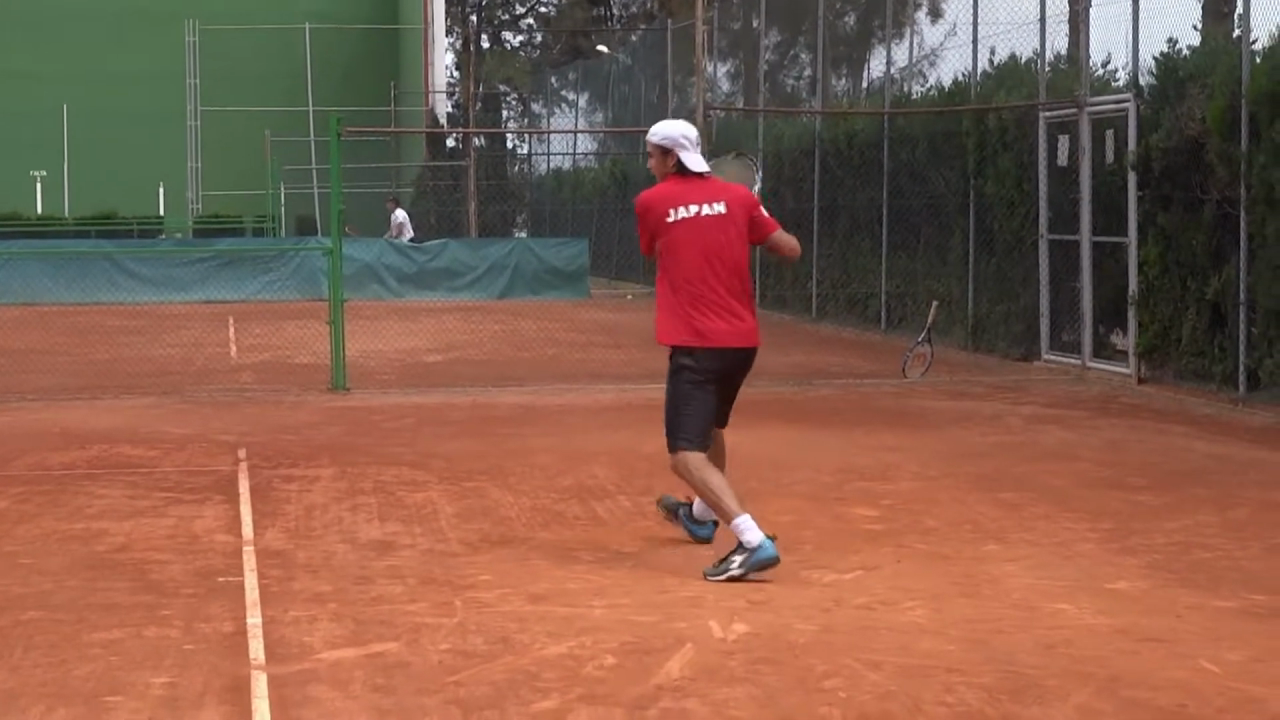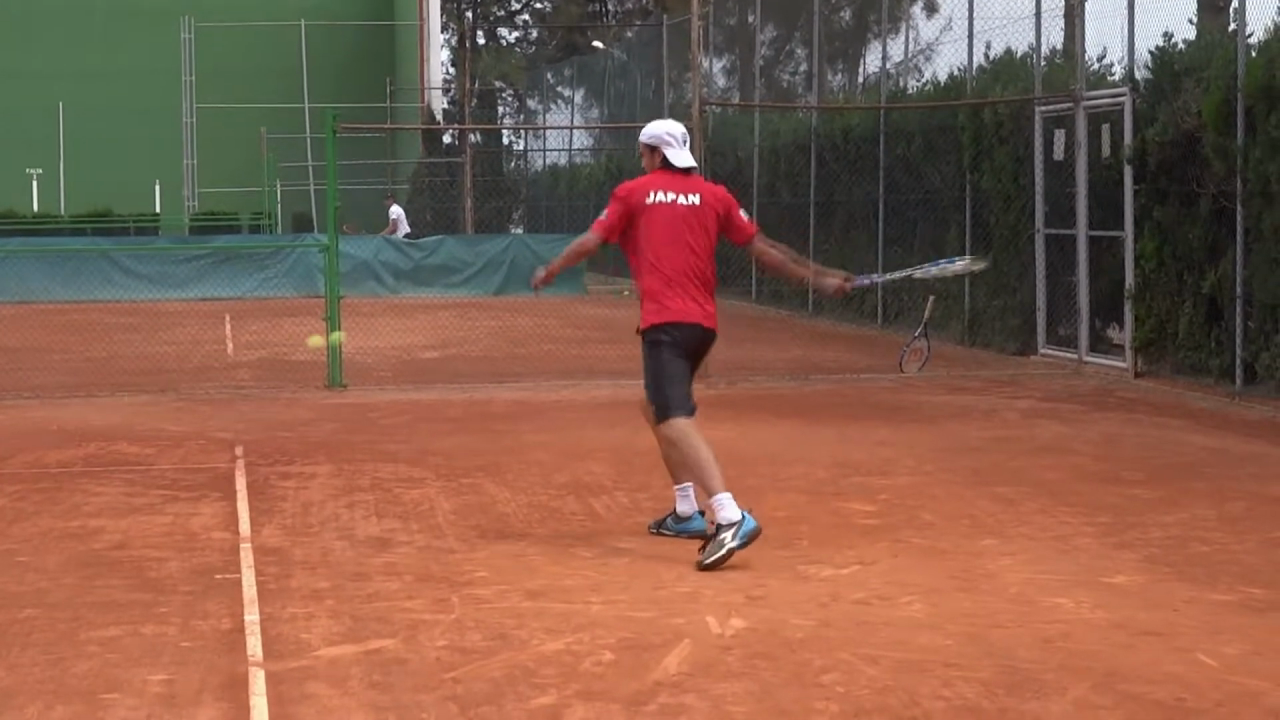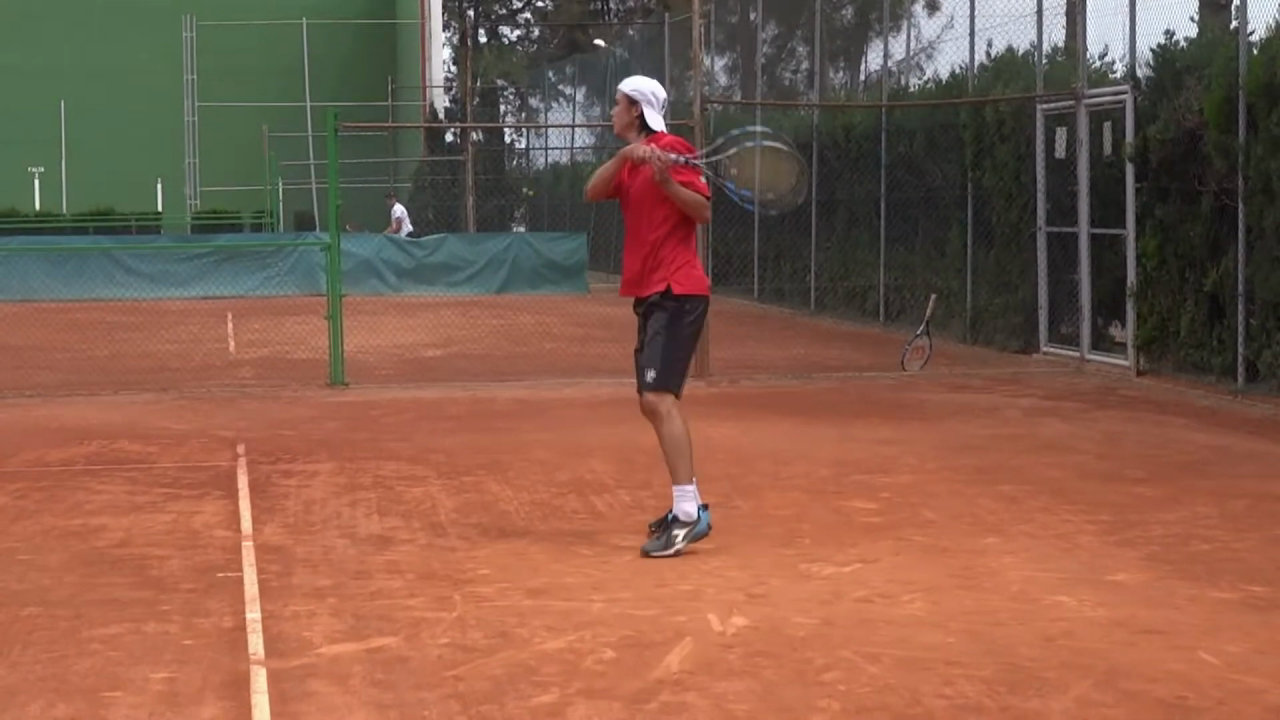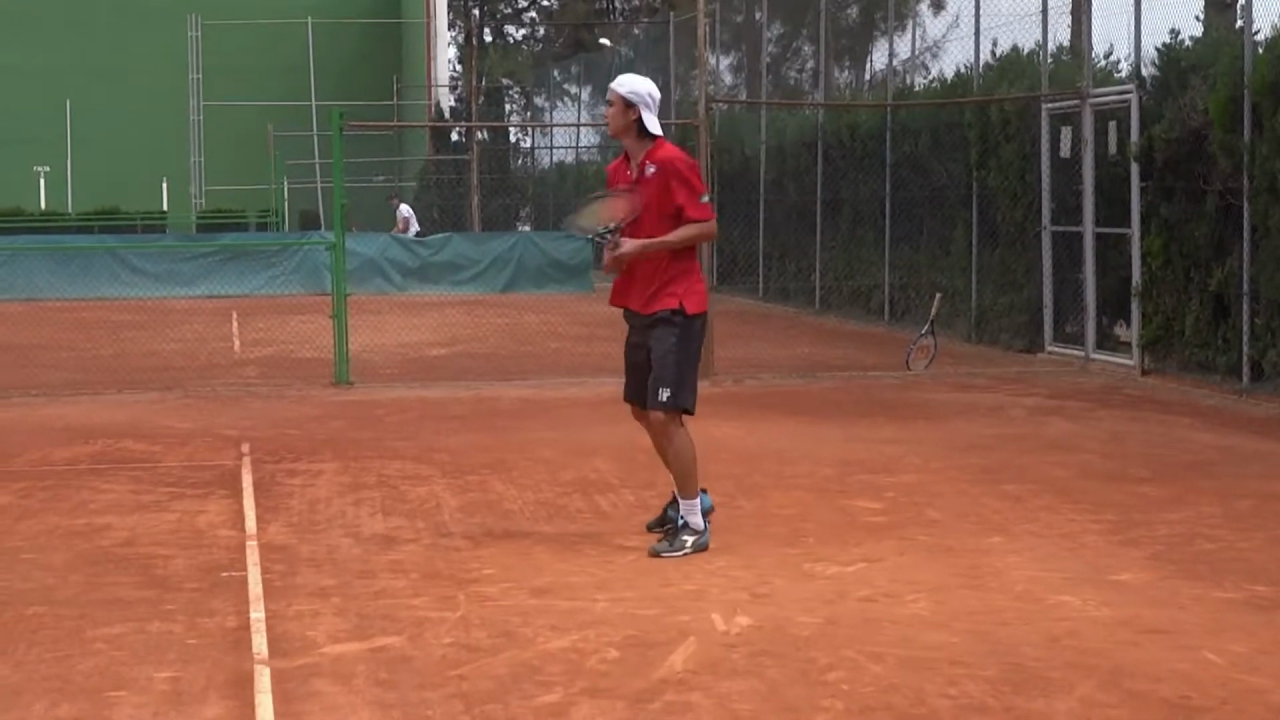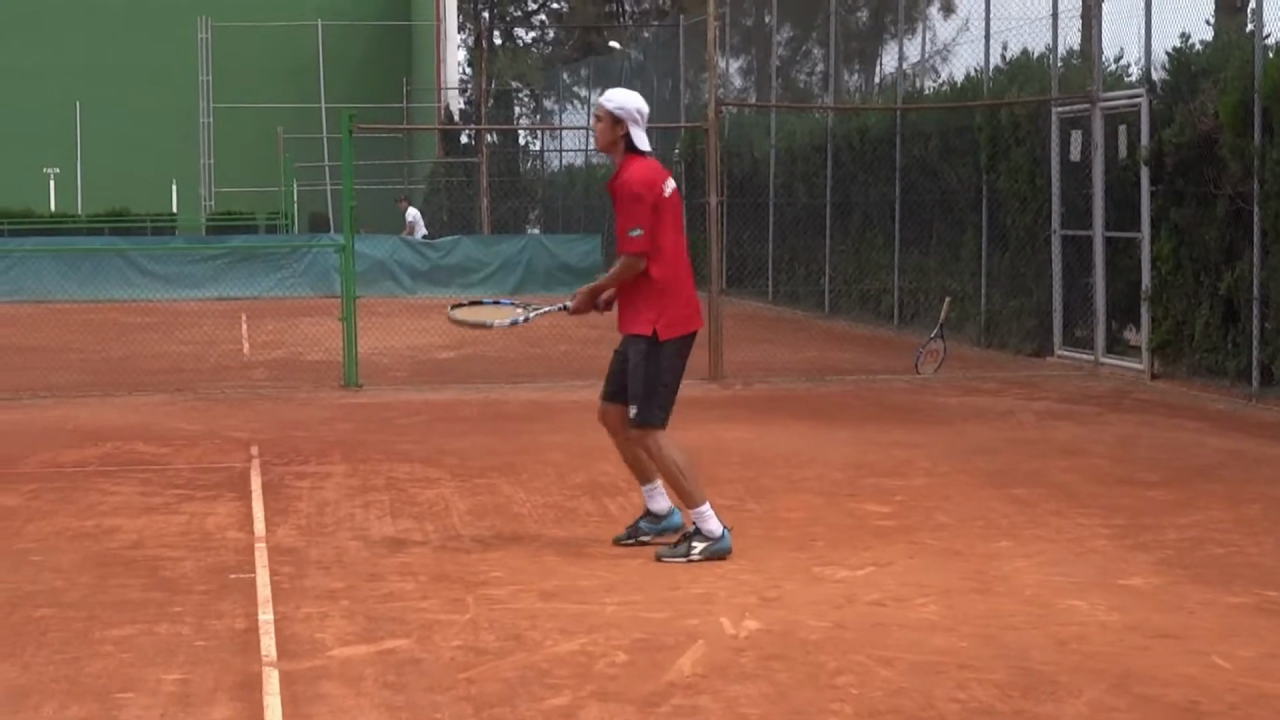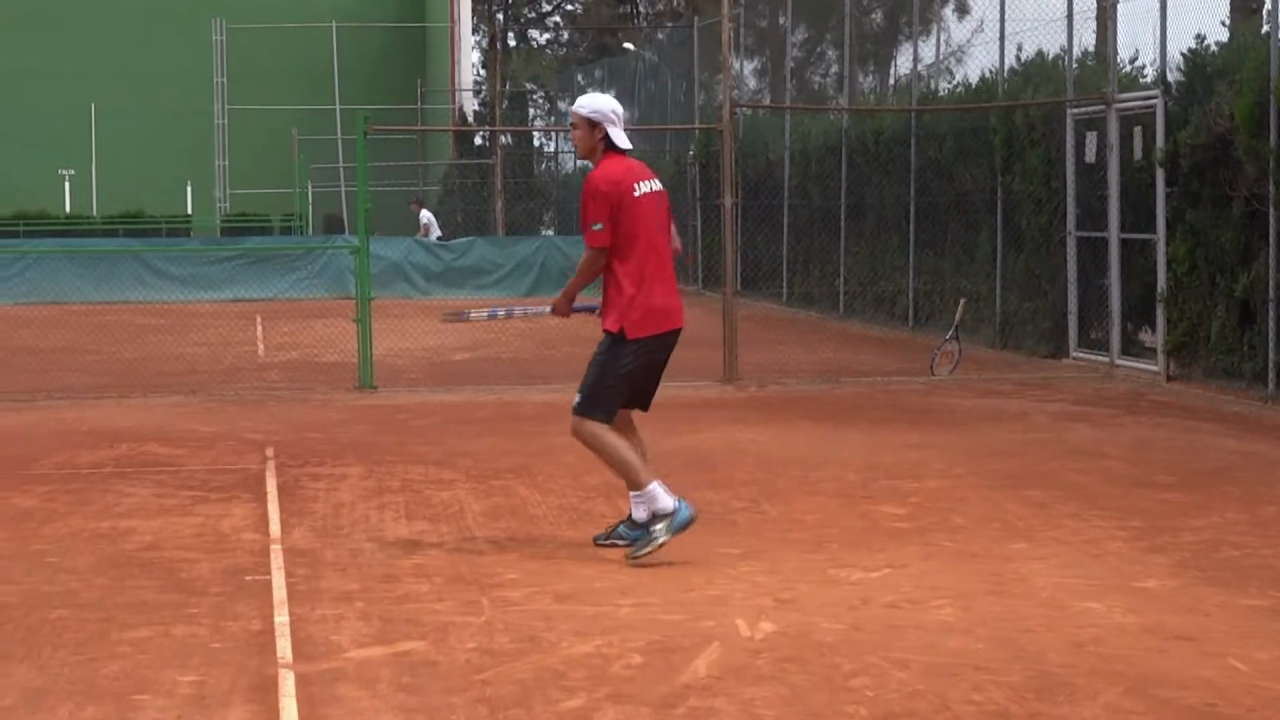
dt=0.4s
person 1, frame 1
left shoulder: (650, 202)
right shoulder: (737, 195)
right elbow: (790, 250)
right wrist: (767, 236)
left hip: (693, 343)
right hip: (743, 341)
left knee: (687, 456)
right knee: (707, 429)
left ankle: (753, 542)
right ankle: (702, 513)
person 1, frame 2
left shoulder: (632, 191)
right shoulder: (715, 194)
left elbow: (590, 241)
right elbow: (762, 249)
left wrist: (549, 270)
right wrist: (817, 276)
left hip: (665, 321)
right hip: (701, 322)
left knee: (675, 426)
right knee: (657, 409)
left ankle: (735, 521)
right ankle: (687, 512)
person 1, frame 3
left shoulder: (674, 149)
right shoulder: (622, 162)
left elbow: (703, 213)
right elbow: (594, 193)
left wrist: (668, 181)
right wrist: (628, 152)
left hip: (678, 292)
right hip: (648, 294)
left knee: (659, 399)
right knee: (650, 403)
left ankle: (686, 517)
right ankle: (691, 505)
person 1, frame 4
left shoulder: (672, 161)
right shoulder: (617, 170)
left elbow: (705, 228)
left wrist: (644, 246)
right wrist: (617, 254)
left hip: (676, 306)
right hip: (640, 307)
left knee: (666, 415)
right knee: (643, 410)
left ankle: (694, 524)
right ankle: (687, 498)
person 1, frame 5
left shoulder: (633, 182)
right shoulder: (648, 172)
left elbow: (635, 261)
left wrist: (592, 291)
right wrist: (614, 292)
left hip: (658, 321)
right hip: (648, 317)
left knee: (647, 430)
right knee: (612, 412)
left ankle: (711, 531)
right ankle: (660, 510)
person 1, frame 6
left shoulder: (601, 180)
right shoulder: (644, 174)
left elbow: (594, 258)
right elbow: (672, 245)
left wrist: (566, 297)
left hip: (635, 320)
right hip: (665, 316)
left knee: (586, 422)
right knee: (618, 414)
left ankle: (667, 506)
right ankle: (645, 516)
